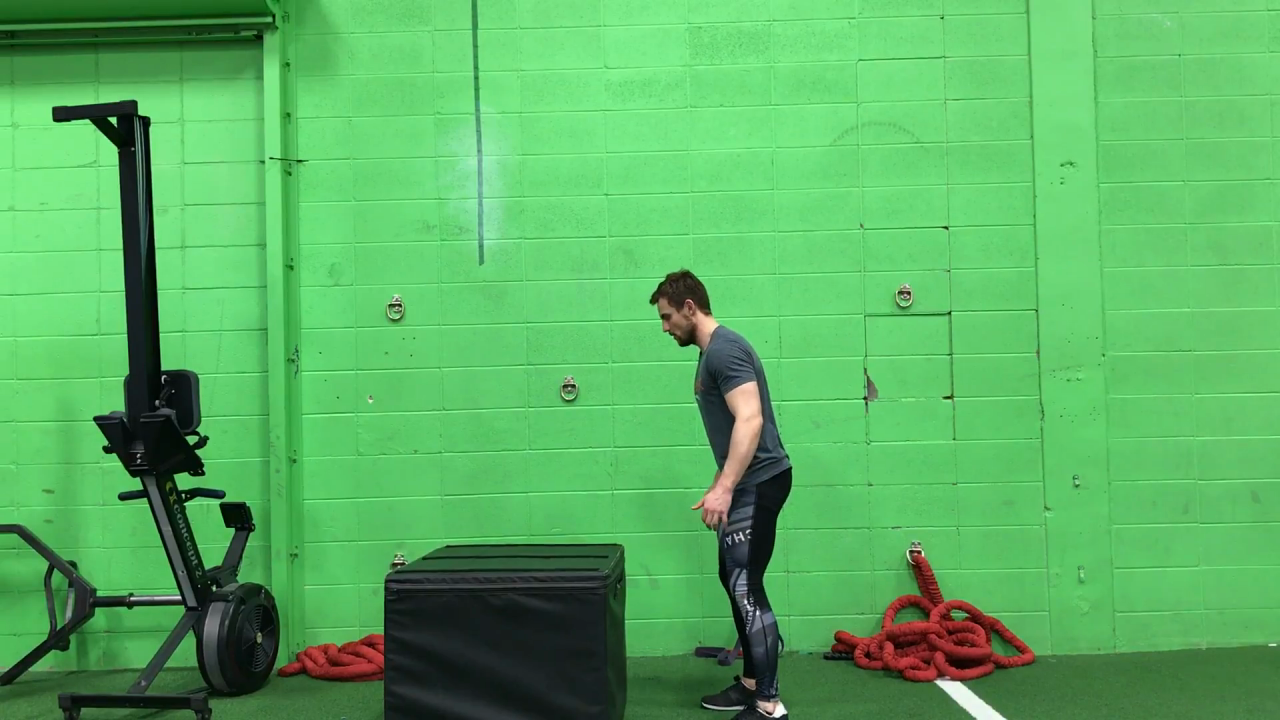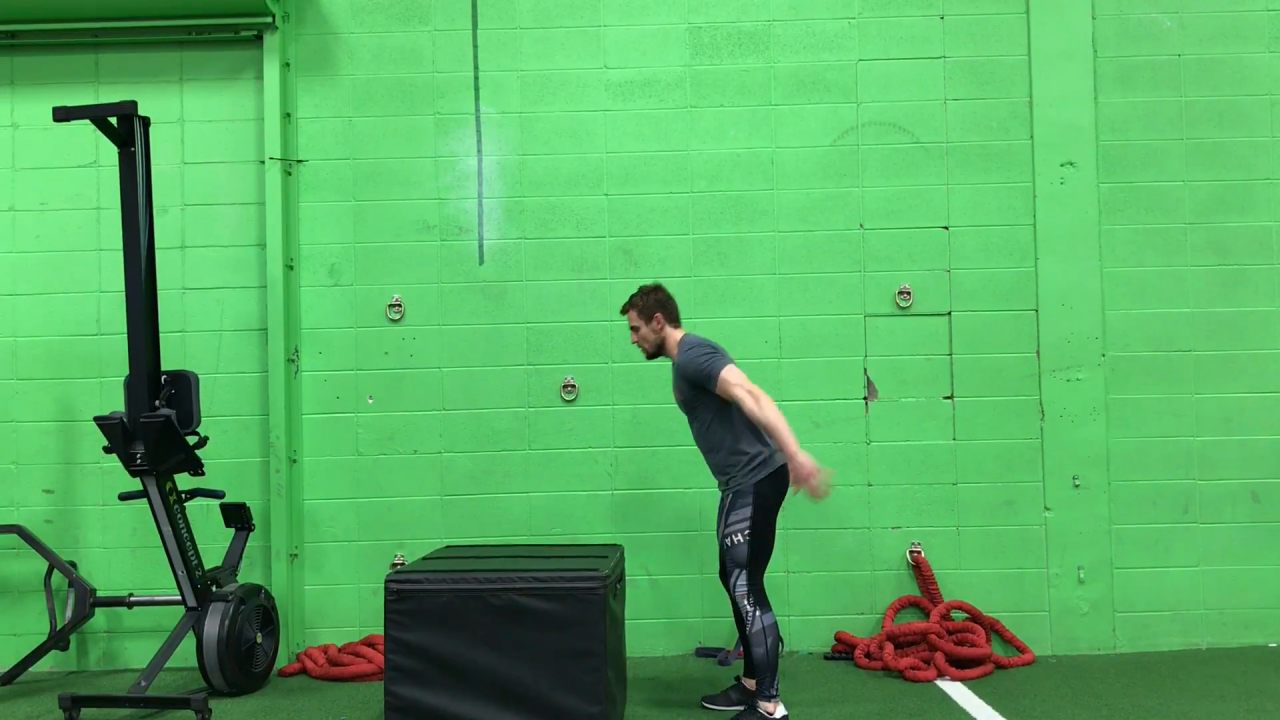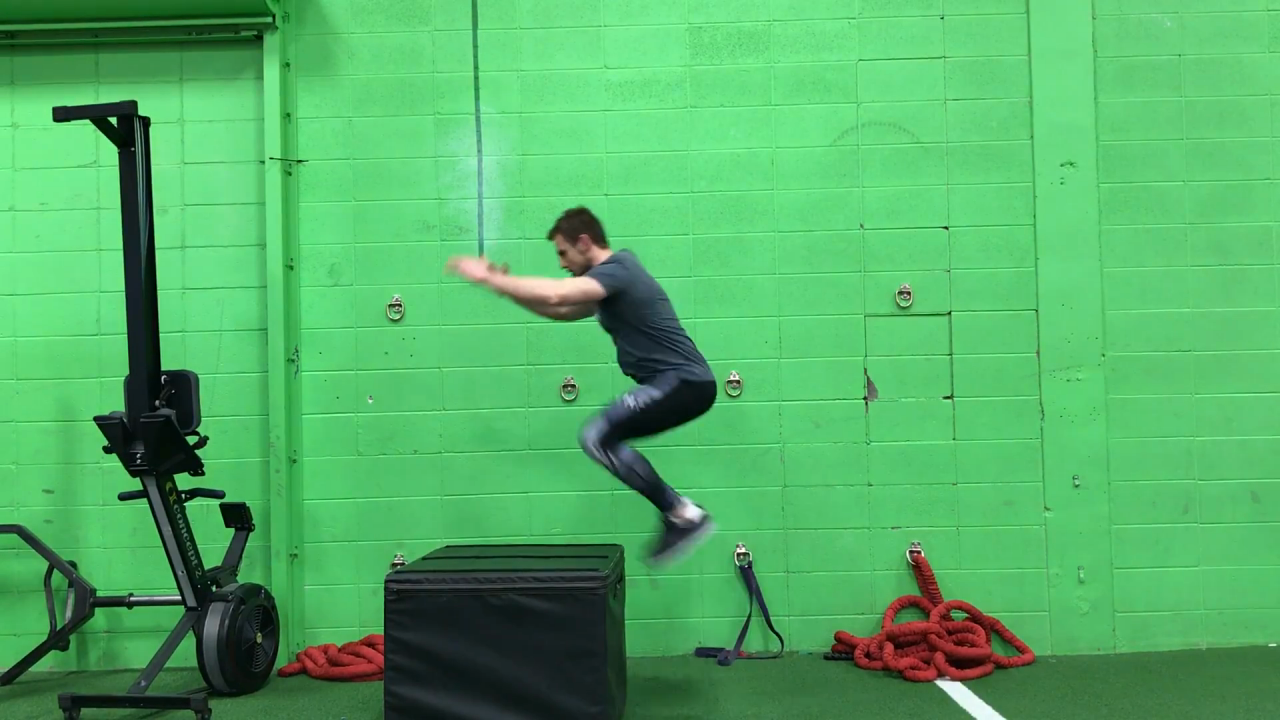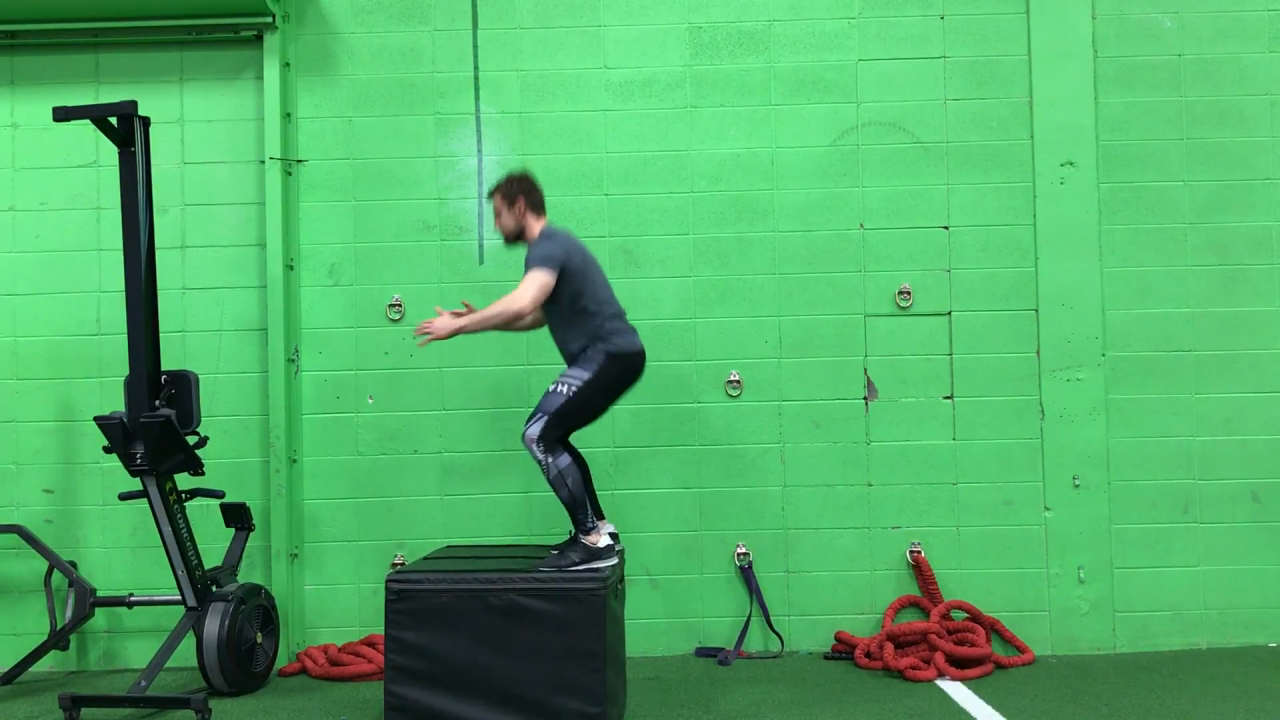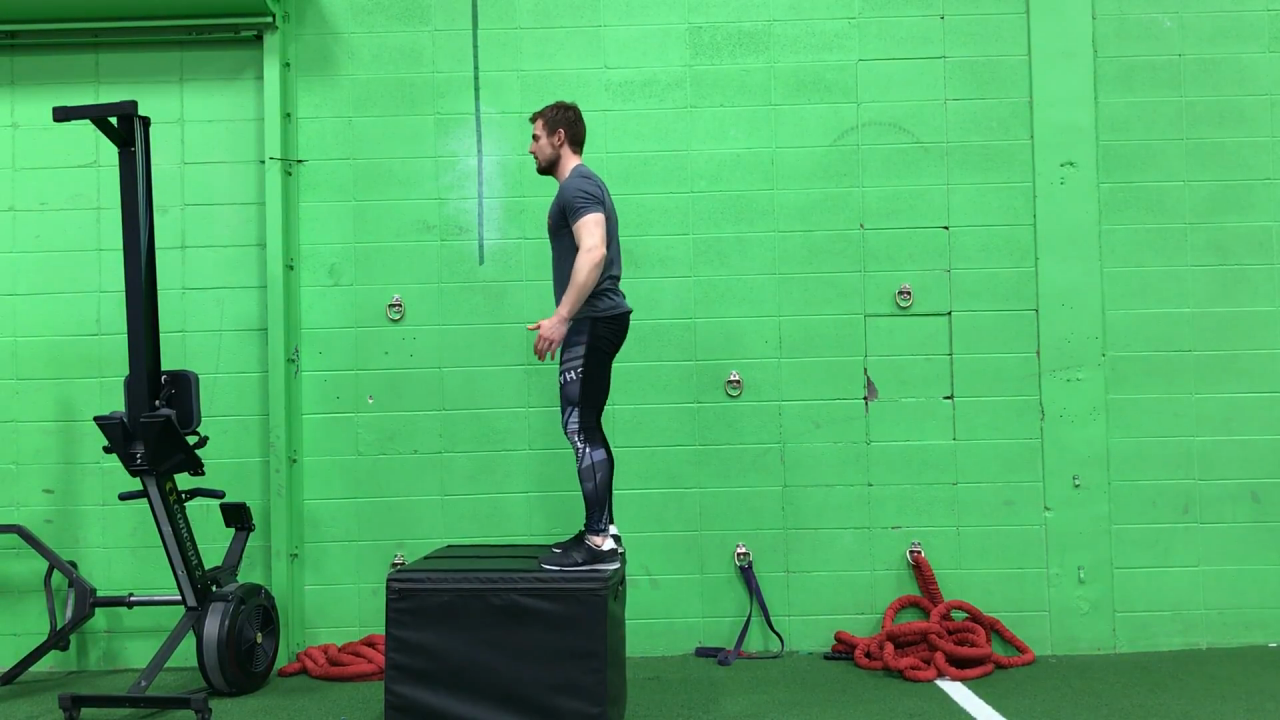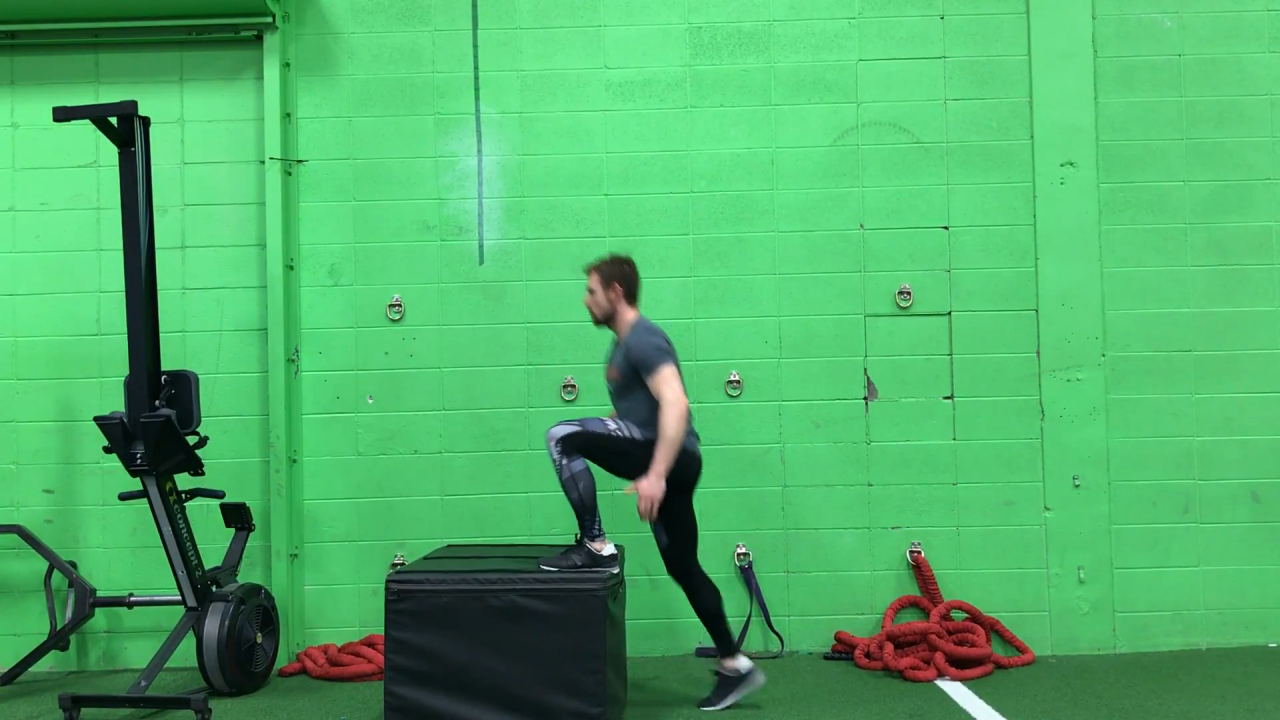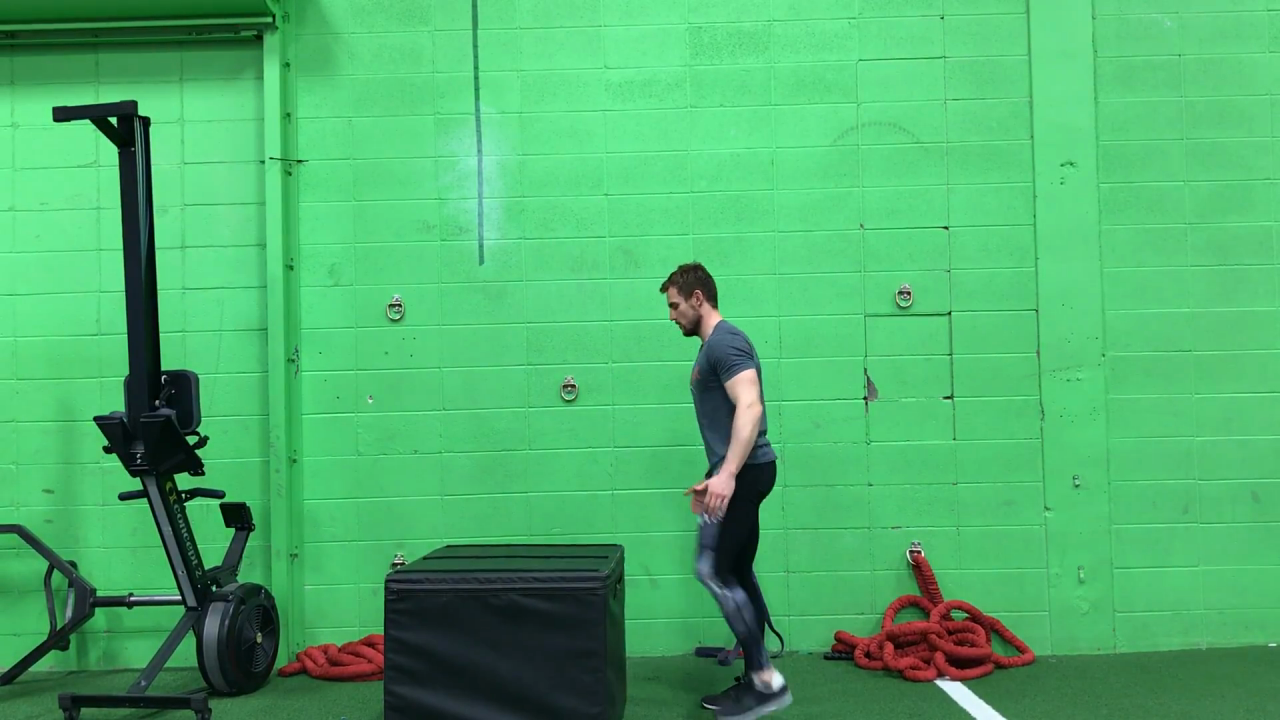
dt=0.7s
person 1, frame 1
left shoulder: (724, 349)
right shoulder: (712, 352)
left elbow: (751, 420)
left wrist: (724, 488)
right wrist: (722, 481)
left hip: (757, 483)
right hip: (746, 483)
left knee: (745, 588)
right knee: (734, 583)
right ankle: (752, 683)
person 1, frame 2
left shoulder: (692, 356)
right shoulder: (688, 358)
left elbow: (751, 396)
right elbow: (746, 403)
left wrist: (794, 453)
right wrist: (787, 459)
left hip: (754, 482)
right hip: (742, 482)
left knee: (746, 589)
right knee: (735, 582)
right ankle: (752, 684)
person 1, frame 3
left shoulder: (616, 270)
right shoulder: (614, 272)
left elbow: (554, 293)
right elbow: (563, 310)
left wrist: (488, 278)
right wrist: (505, 285)
left hip: (685, 383)
right hip: (680, 381)
left knee: (598, 436)
right knee: (603, 433)
left ankle: (682, 513)
right ankle: (678, 515)
person 1, frame 4
left shoulder: (548, 245)
right shoulder: (553, 246)
left elbow: (520, 304)
right elbow: (535, 314)
left wrist: (457, 327)
right wrist: (475, 317)
left hip: (610, 356)
right hip: (610, 355)
left knee: (539, 435)
right knee: (550, 435)
left ankle: (594, 541)
right ankle: (598, 530)
person 1, frame 5
left shoulder: (577, 186)
right shoulder: (584, 185)
left elbow: (593, 253)
left wrist: (560, 318)
right wrist: (565, 314)
left hip: (593, 321)
right hip: (601, 318)
left knee: (580, 428)
right knee: (584, 426)
left ankle: (599, 541)
right ankle: (600, 529)
person 1, frame 6
left shoulder: (642, 340)
right shoulder: (625, 342)
left elbow: (675, 405)
left wrist: (655, 475)
left hip: (665, 457)
right hip: (675, 461)
left knee: (561, 439)
right knee: (683, 568)
left ankle: (595, 548)
right ankle: (735, 665)
person 1, frame 7
left shoulder: (725, 342)
right shoulder: (713, 346)
left elbow: (750, 408)
left wrist: (727, 474)
right wrist: (716, 476)
left hip: (743, 472)
right hip: (734, 472)
left knee: (714, 569)
right knee: (735, 575)
left ankle: (766, 678)
right ankle: (755, 680)
